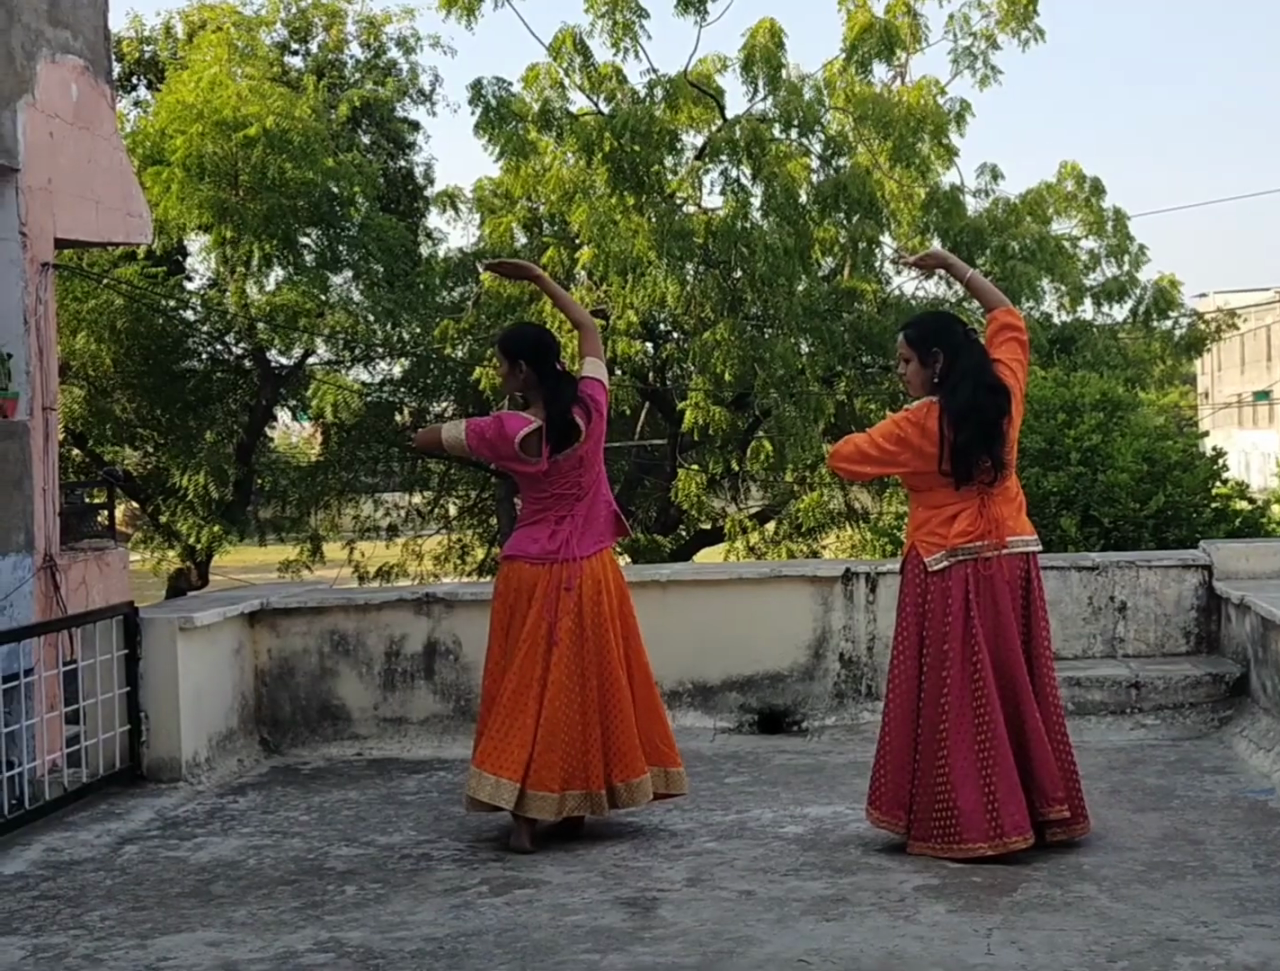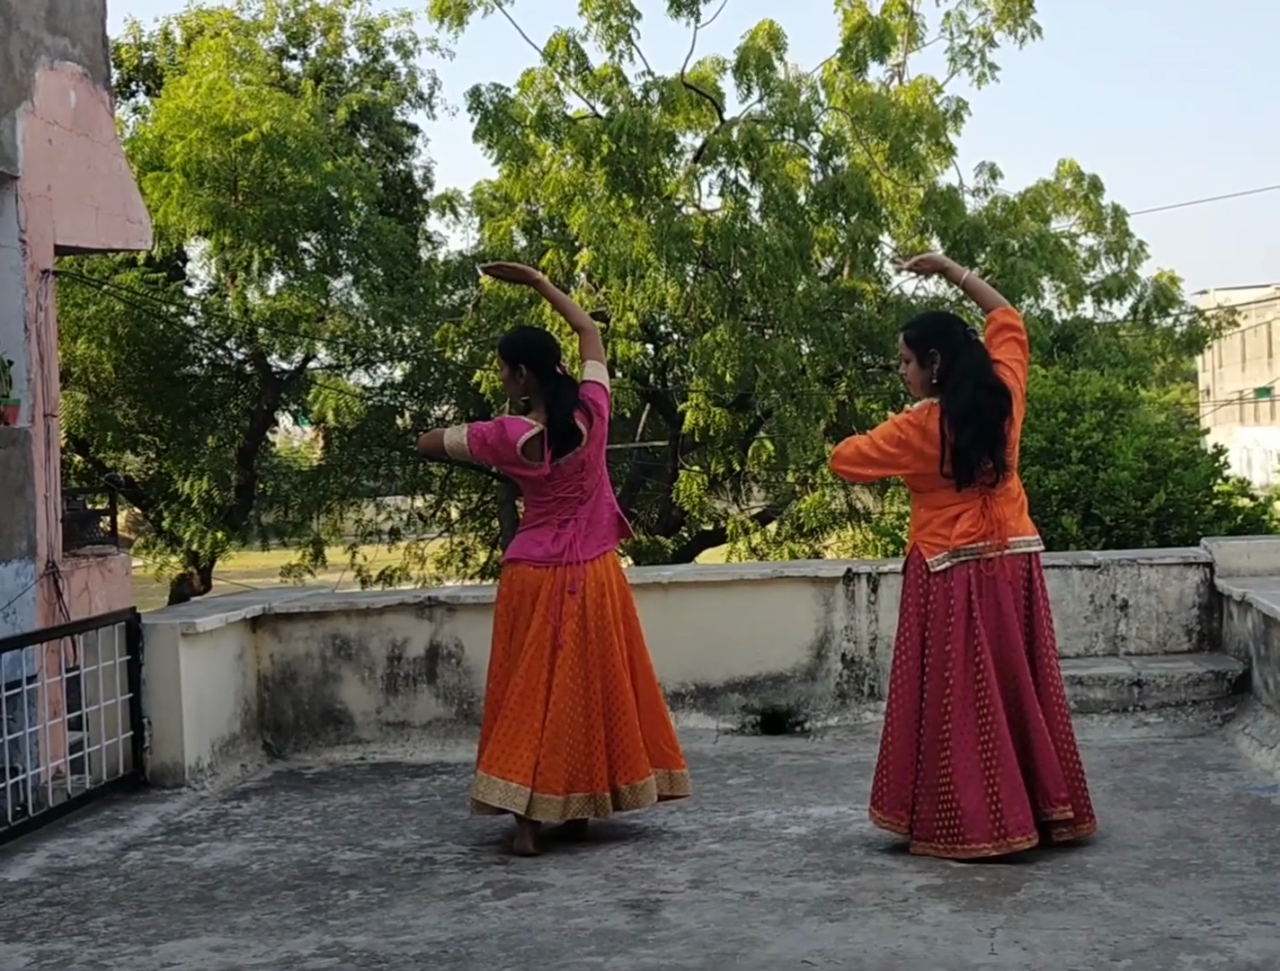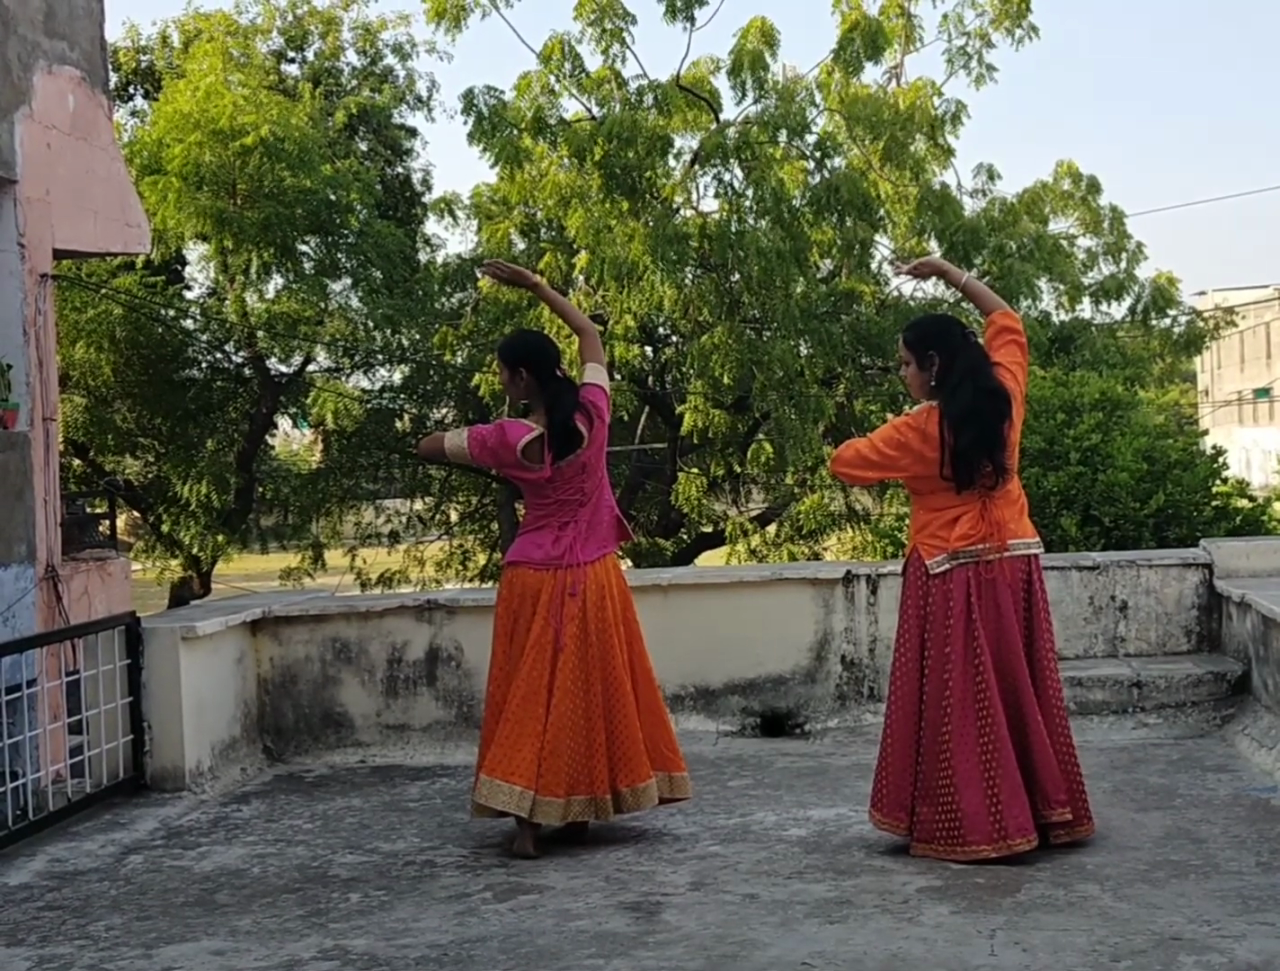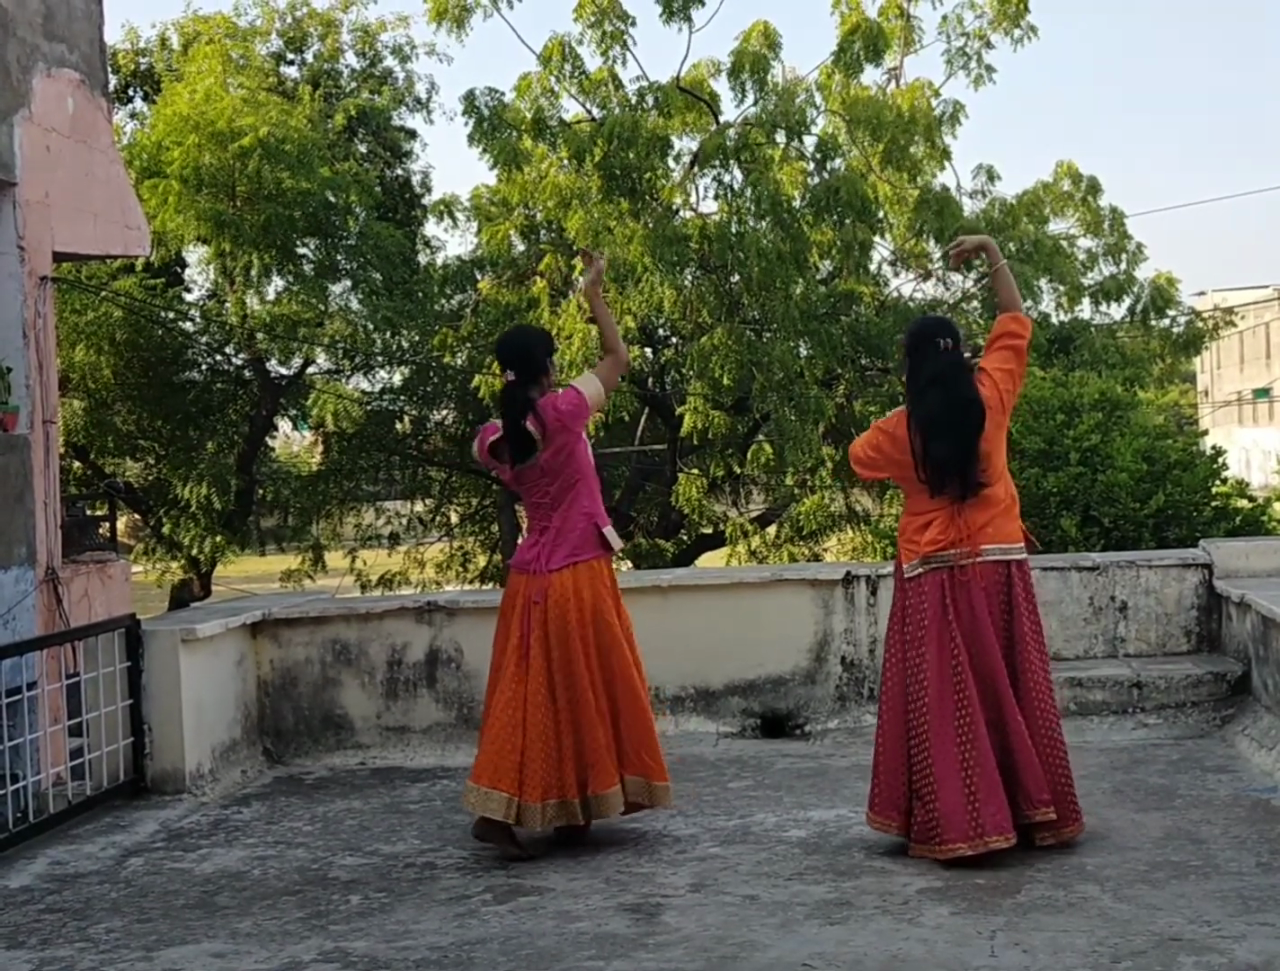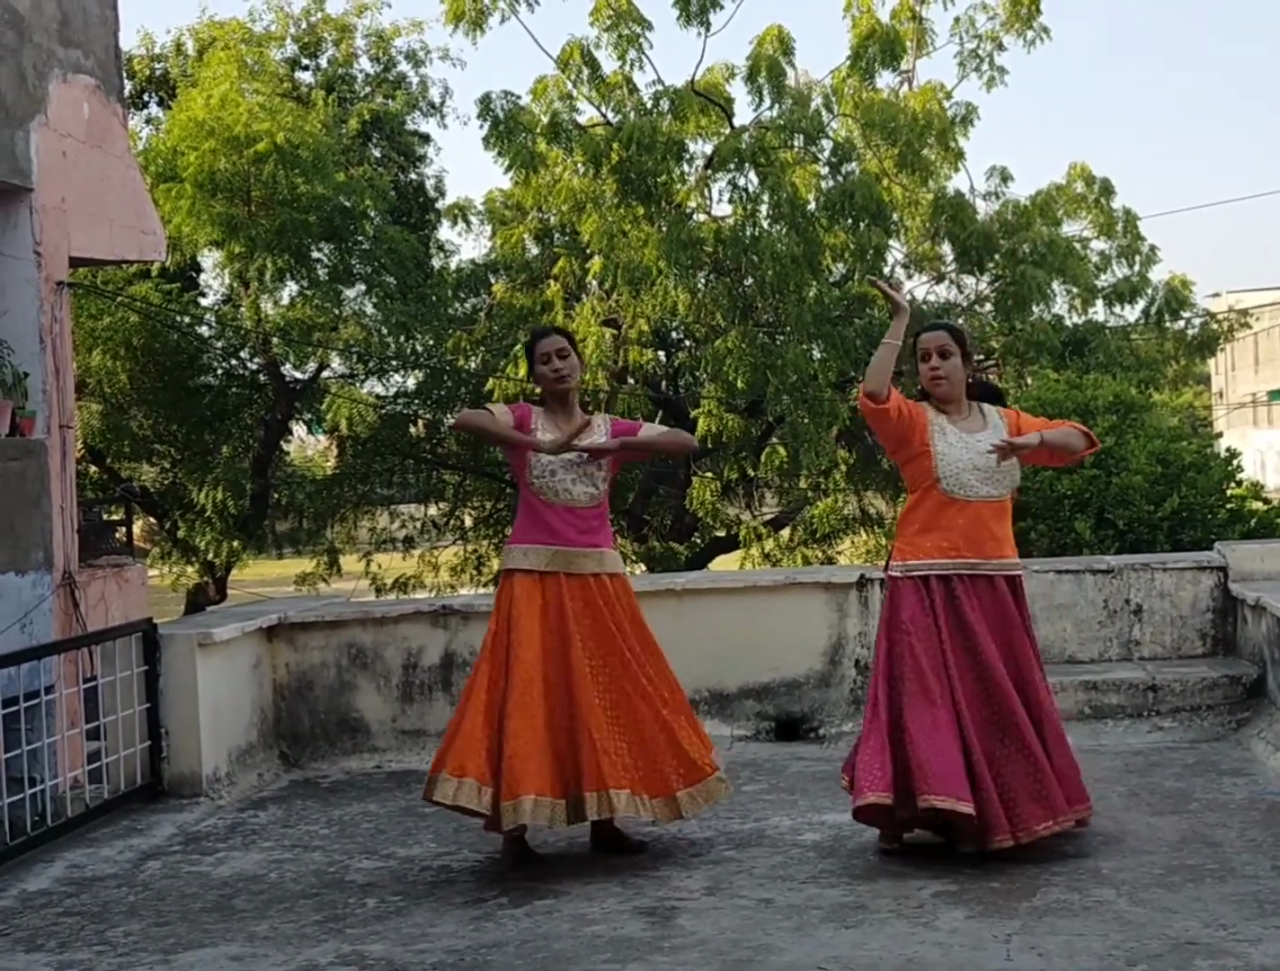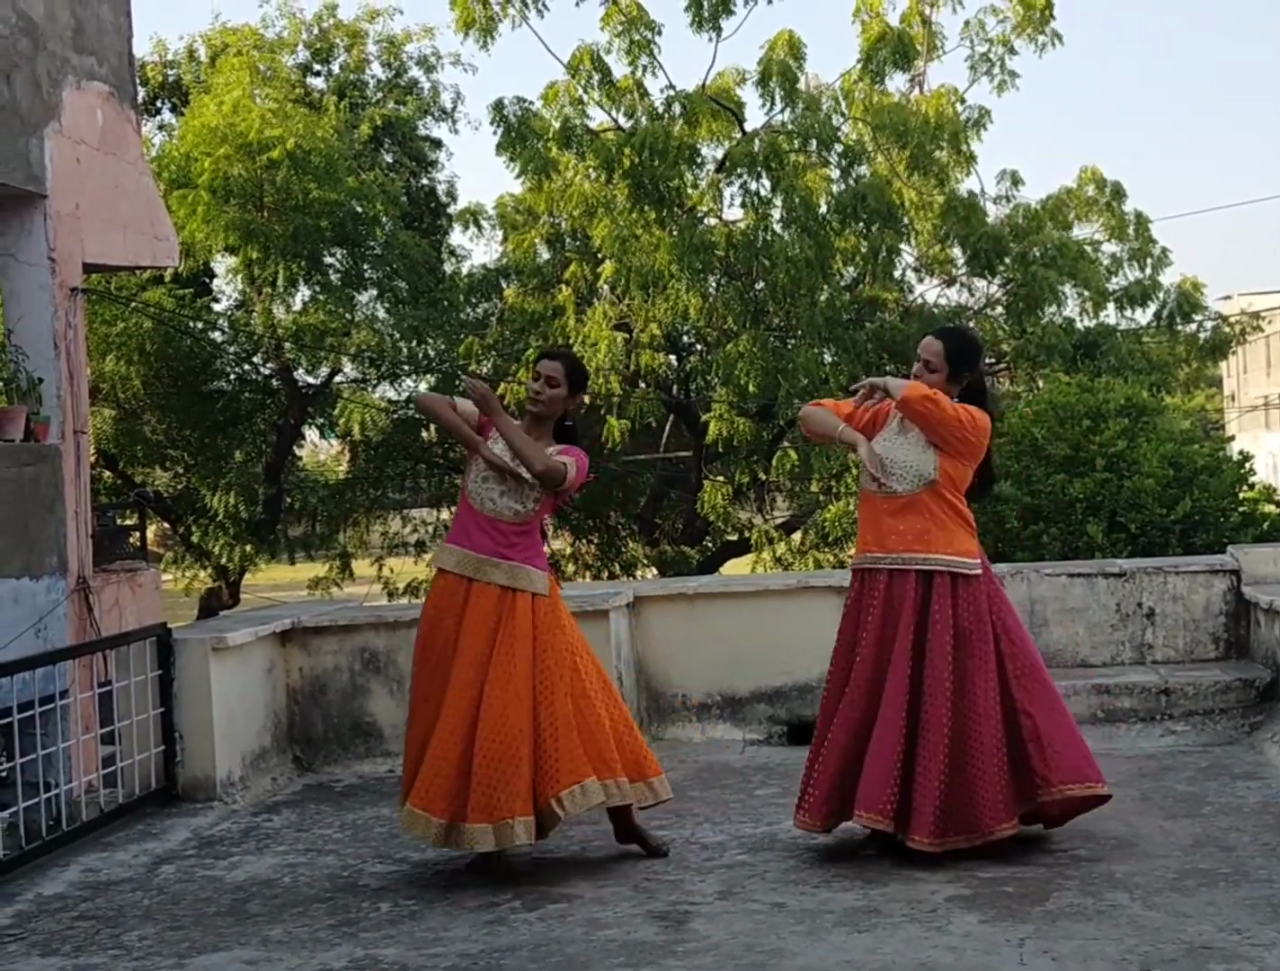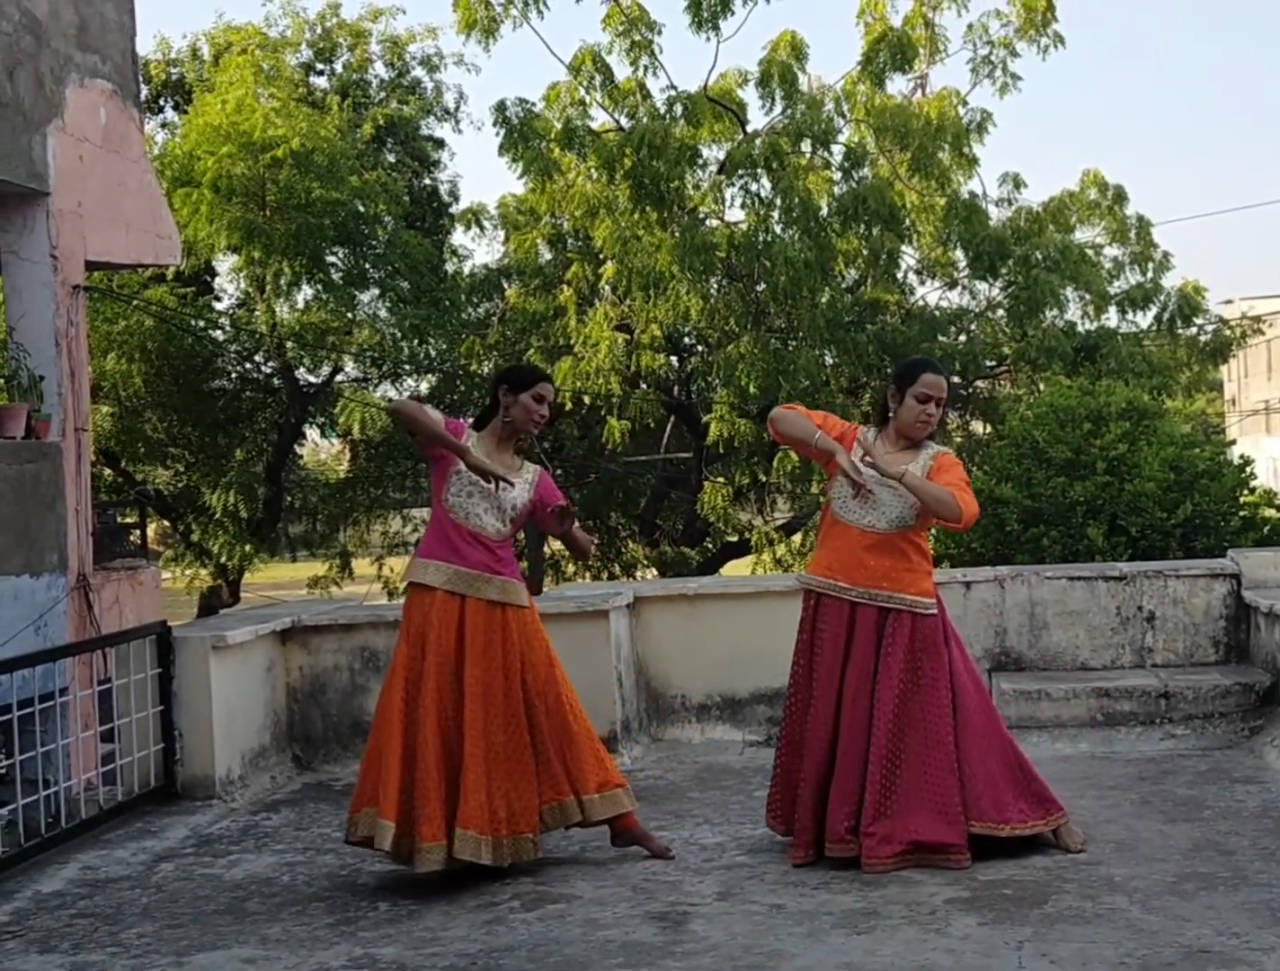
dt=0.7s
person 1, frame 1
left shoulder: (918, 425)
right shoulder: (1003, 395)
left elbow: (841, 457)
right elbow: (1008, 318)
left wrist: (885, 442)
right wrist: (953, 265)
left hip: (948, 573)
right hip: (1010, 560)
left knee: (956, 700)
right knee: (1015, 687)
left ankle: (967, 823)
right ankle: (1041, 809)
person 1, frame 2
left shoulder: (918, 426)
right shoulder: (1004, 395)
left elbow: (843, 458)
right elbow: (1006, 319)
left wrist: (888, 440)
right wrist: (950, 270)
left hip: (950, 573)
right hip: (1013, 560)
left knee: (958, 699)
right knee: (1019, 687)
left ankle: (969, 823)
right ankle: (1045, 808)
person 1, frame 3
left shoulder: (919, 429)
right shoulder: (1004, 397)
left elbow: (844, 461)
right elbow: (1006, 320)
left wrist: (886, 444)
right wrist: (950, 272)
left hip: (950, 576)
right hip: (1012, 563)
left knee: (958, 702)
right knee: (1018, 690)
left ankle: (967, 825)
right ankle: (1041, 810)
person 1, frame 4
left shoulder: (892, 429)
right shoulder: (986, 399)
left elbow: (861, 460)
right elbow: (1014, 325)
right wrist: (995, 256)
left hip: (930, 575)
right hip: (996, 567)
left knee: (940, 696)
right knee: (1007, 690)
left ankle: (949, 826)
right ankle: (1024, 811)
person 1, frame 5
left shoulder: (1004, 420)
right shoulder: (908, 425)
left elbow: (1081, 440)
right elbow: (873, 395)
left wrist: (1040, 439)
right wrist: (899, 322)
left hip: (995, 583)
right hip: (926, 583)
left knee: (1003, 695)
right knee: (925, 693)
left ankle: (1008, 809)
right ankle: (904, 807)
person 1, frame 6
left shoulder: (970, 424)
right shoulder: (882, 415)
left elbow: (920, 401)
right elbow: (811, 416)
left wrist: (880, 388)
right wrist: (855, 438)
left hip: (948, 577)
right hip: (882, 578)
left knee: (960, 694)
right knee: (878, 695)
right ankle: (886, 811)
person 1, frame 7
left shoulder: (941, 463)
right shoulder: (849, 437)
left elbow: (962, 512)
right elbow: (780, 418)
left wrist: (893, 470)
right wrist: (835, 448)
left hip: (904, 610)
right hip: (835, 604)
left knee: (918, 723)
right knee: (836, 721)
right ankle: (838, 829)
person 2, frame 1
left shoulder: (507, 431)
right shoulder: (590, 409)
left elbow: (425, 438)
right elbow: (590, 330)
right wrist: (539, 278)
left hip: (532, 575)
right hip: (591, 573)
left knee: (529, 689)
right knee: (588, 685)
left ankle: (526, 815)
right ankle: (576, 807)
person 2, frame 2
left shoulder: (509, 435)
right shoulder: (591, 411)
left elbow: (427, 443)
right elbow: (590, 331)
right wrist: (538, 281)
left hip: (536, 577)
right hip: (594, 574)
left knee: (533, 691)
right knee: (592, 686)
left ankle: (529, 816)
right ankle: (581, 807)
person 2, frame 3
left shoulder: (509, 439)
right shoulder: (592, 413)
left elbow: (426, 447)
right elbow: (590, 335)
right wrist: (535, 285)
left hip: (536, 580)
right hip: (593, 577)
left knee: (533, 694)
right knee: (591, 690)
left ankle: (529, 816)
right ankle: (579, 809)
person 2, frame 4
left shoulder: (495, 436)
right shoulder: (559, 410)
left elbow: (484, 452)
right elbow: (618, 360)
right wrist: (595, 295)
left hip: (533, 572)
right hip: (579, 570)
left knee: (537, 691)
right knee: (589, 688)
left ankle: (510, 810)
right ankle: (576, 809)
person 2, frame 5
left shoulder: (613, 429)
right shoulder: (521, 421)
left elbow: (686, 443)
right elbow: (465, 420)
left wrist: (619, 444)
right wrist: (547, 444)
left hip: (598, 576)
right hip: (533, 575)
left knee: (607, 694)
right knee: (525, 692)
left ankle: (602, 820)
right ankle: (513, 825)
person 2, frame 6
left shoulder: (570, 456)
right shoulder: (484, 423)
left elbow: (544, 472)
right elbow: (426, 402)
left wrist: (497, 416)
right wrist: (482, 449)
left hip: (523, 590)
right hip: (460, 581)
left knee: (567, 698)
right knee: (464, 705)
left ankle: (623, 819)
right ankle: (483, 831)
person 2, frame 7
left shoulder: (537, 479)
right shoulder: (453, 437)
left elbow: (584, 549)
right elbow: (400, 408)
left wrist: (567, 526)
right wrist: (466, 455)
left hip: (503, 603)
right hip: (441, 595)
left knee: (545, 715)
right knee: (440, 719)
left ankle: (623, 824)
right ankle: (457, 839)
